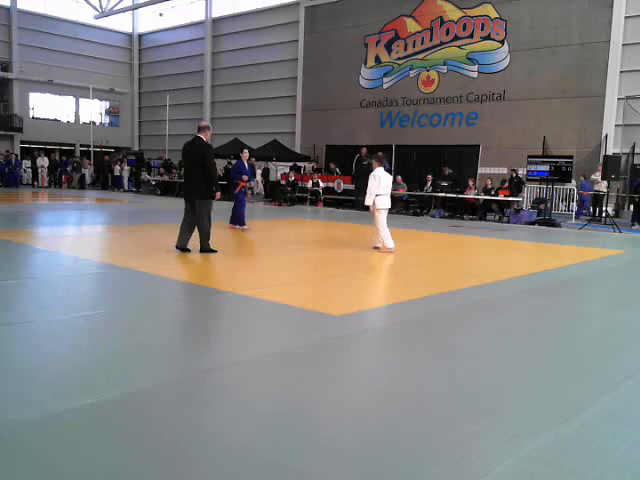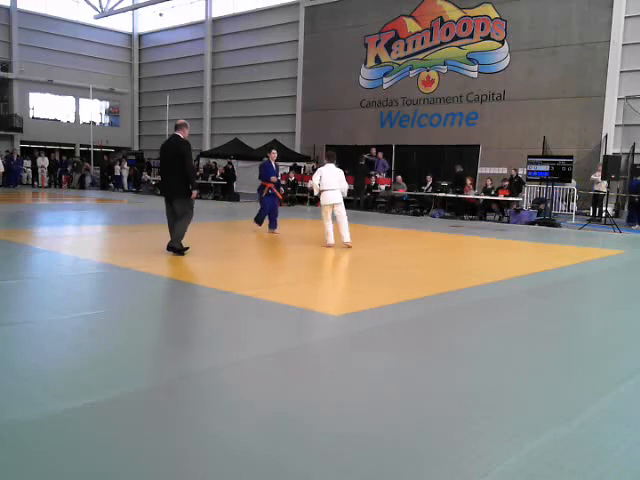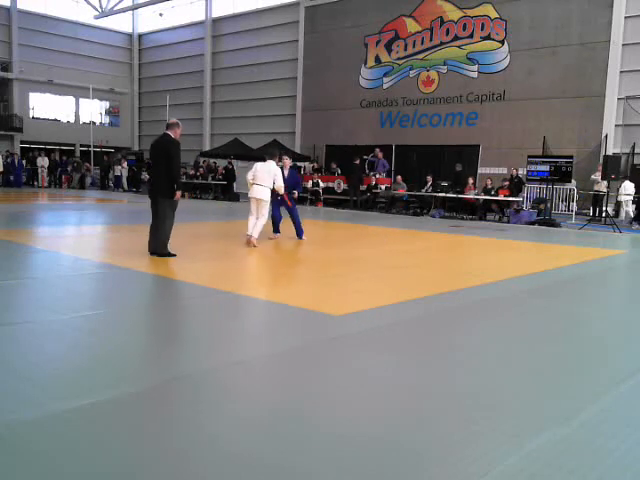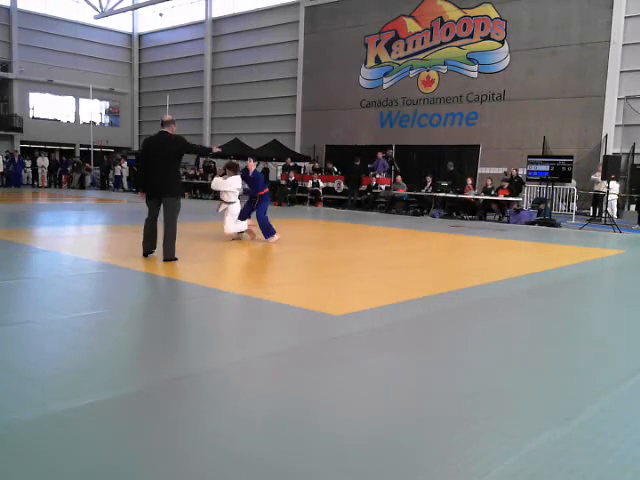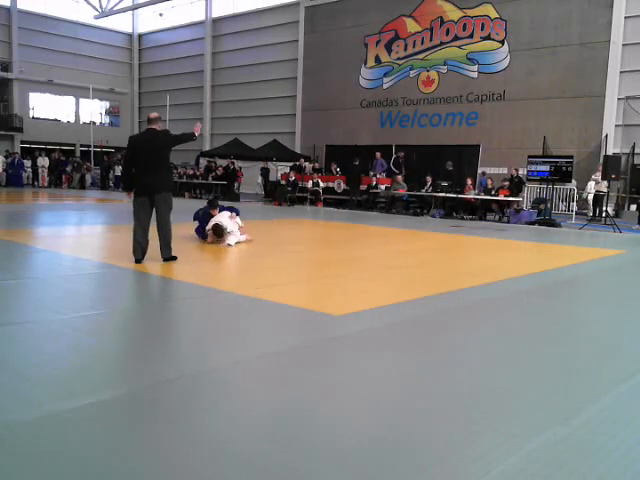
dt=0.7s
person 1, frame 1
left shoulder: (187, 145)
right shoulder: (206, 147)
left elbow: (186, 166)
right elbow: (211, 170)
right wrist: (217, 189)
left hip: (189, 188)
right hip: (203, 189)
left knee: (189, 217)
right knee: (204, 218)
left ankle: (182, 243)
right ankle: (205, 246)
person 1, frame 2
left shoulder: (165, 144)
right shoulder: (184, 144)
left elbow: (162, 167)
right elbow: (189, 167)
right wrist: (194, 187)
left hip: (168, 188)
right hip: (181, 188)
left knee: (173, 218)
right knee: (186, 215)
left ankle: (177, 246)
right ankle: (174, 243)
person 1, frame 3
left shoulder: (155, 143)
right shoulder: (173, 143)
right elbow: (175, 168)
right wrist: (178, 188)
left hip: (155, 187)
right hip: (167, 187)
left knee: (157, 217)
right knee: (167, 218)
left ankle: (154, 247)
right ankle: (162, 249)
person 1, frame 4
left shoulder: (148, 142)
right shoulder: (176, 141)
left elbow: (142, 166)
right elbow: (195, 149)
left wrist: (143, 187)
right wrist: (211, 150)
left hip: (152, 187)
right hip: (171, 187)
left knee: (151, 218)
right knee: (170, 221)
left ankle: (147, 248)
right ankle: (169, 254)
person 1, frame 5
left shoulder: (134, 140)
right shoulder: (164, 137)
left elbow: (127, 165)
right elbow: (181, 138)
left wrist: (128, 187)
right wrist: (195, 134)
left hip: (142, 187)
right hip: (162, 186)
left knee: (141, 222)
right knee: (164, 220)
left ankle: (138, 255)
right ankle: (167, 254)
